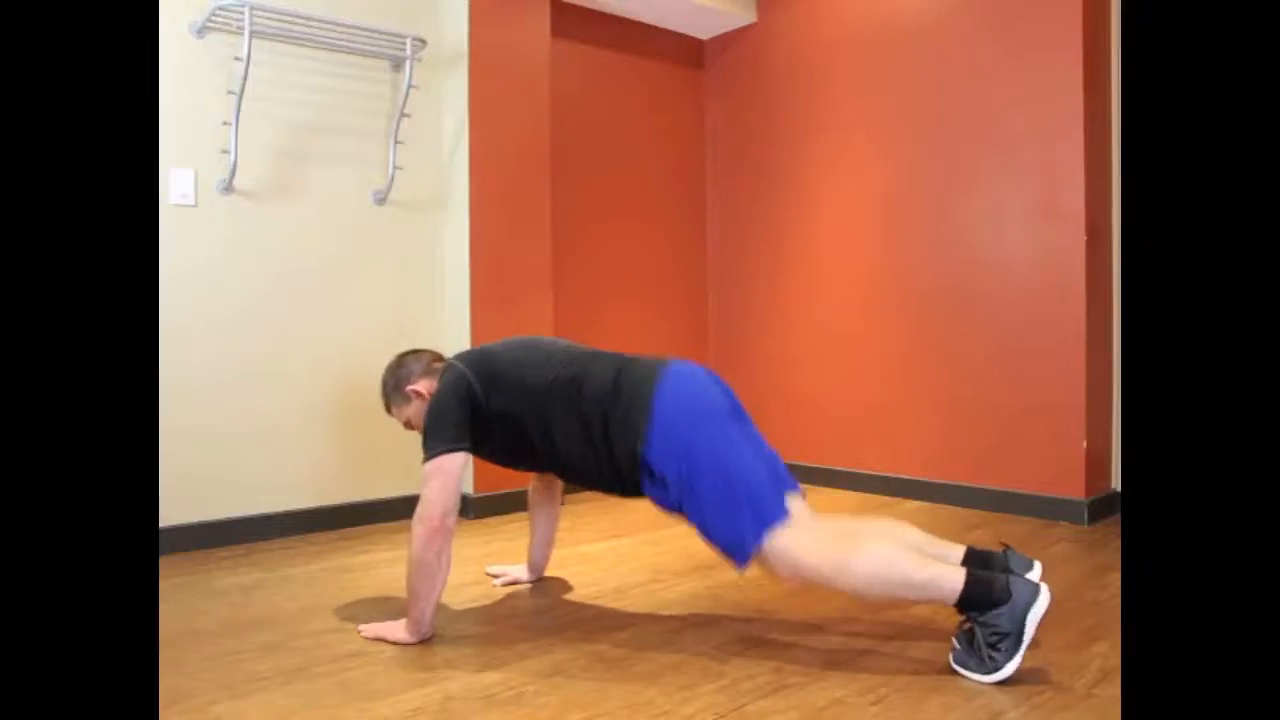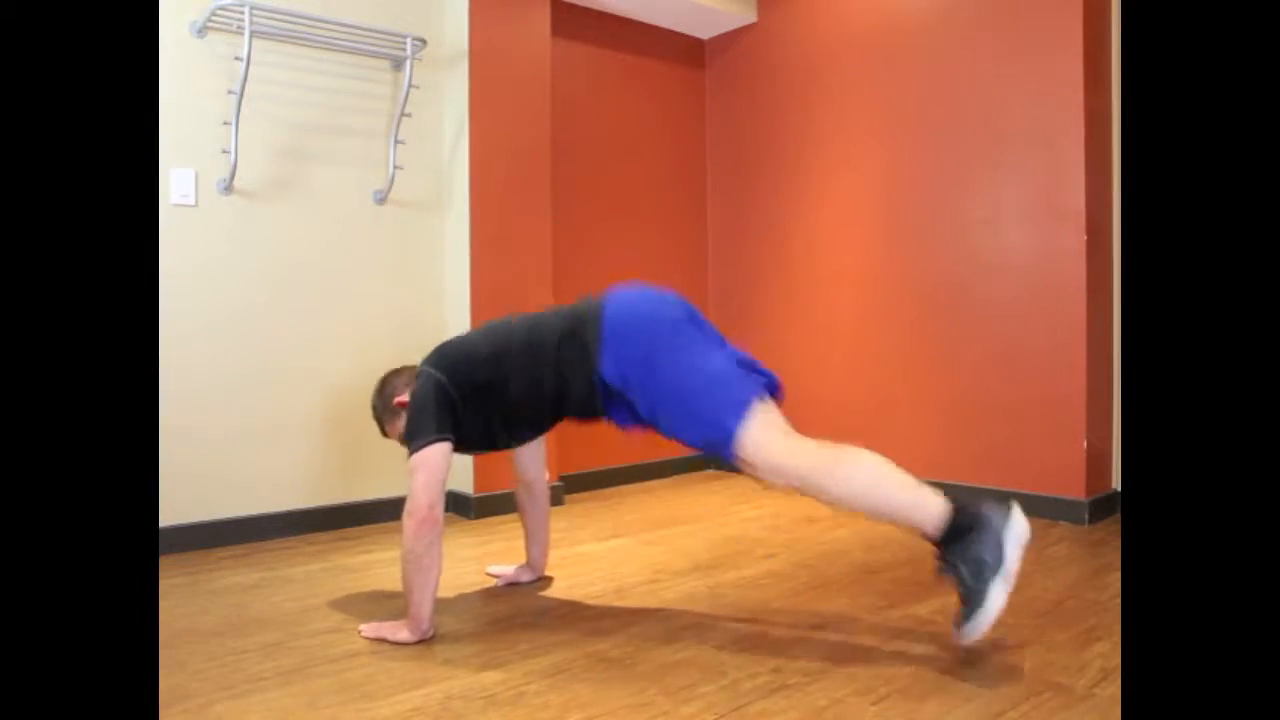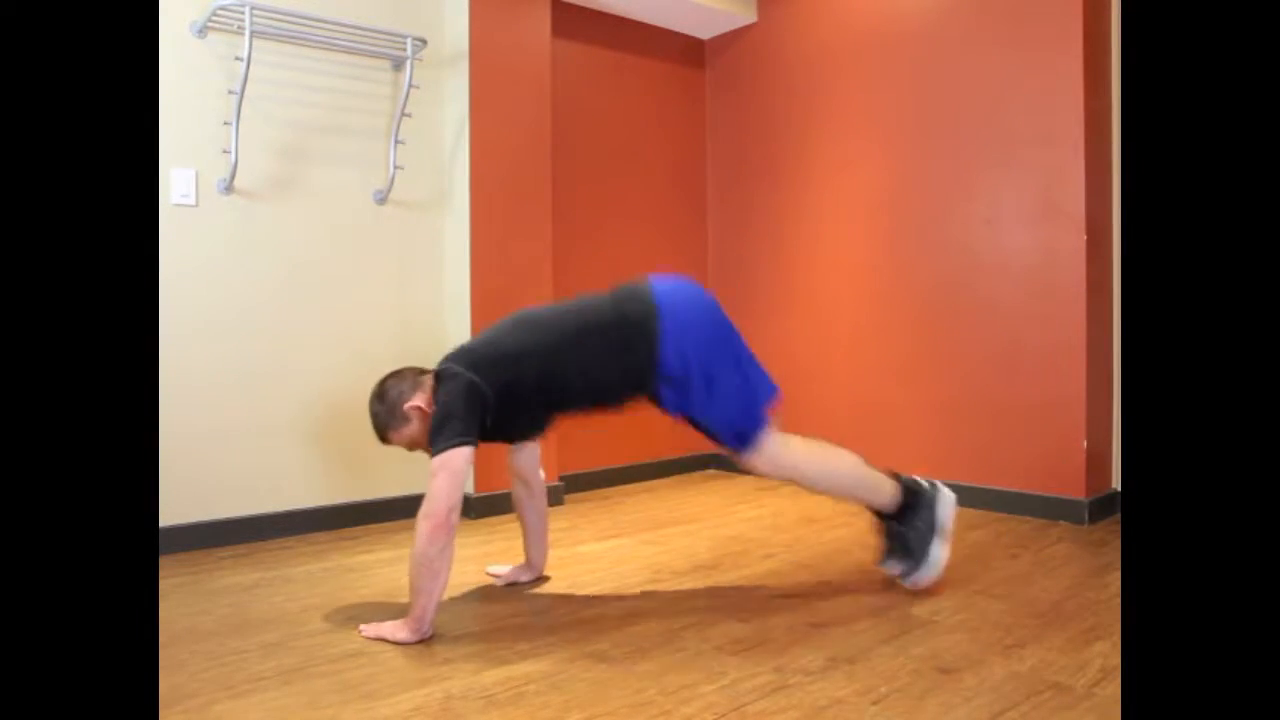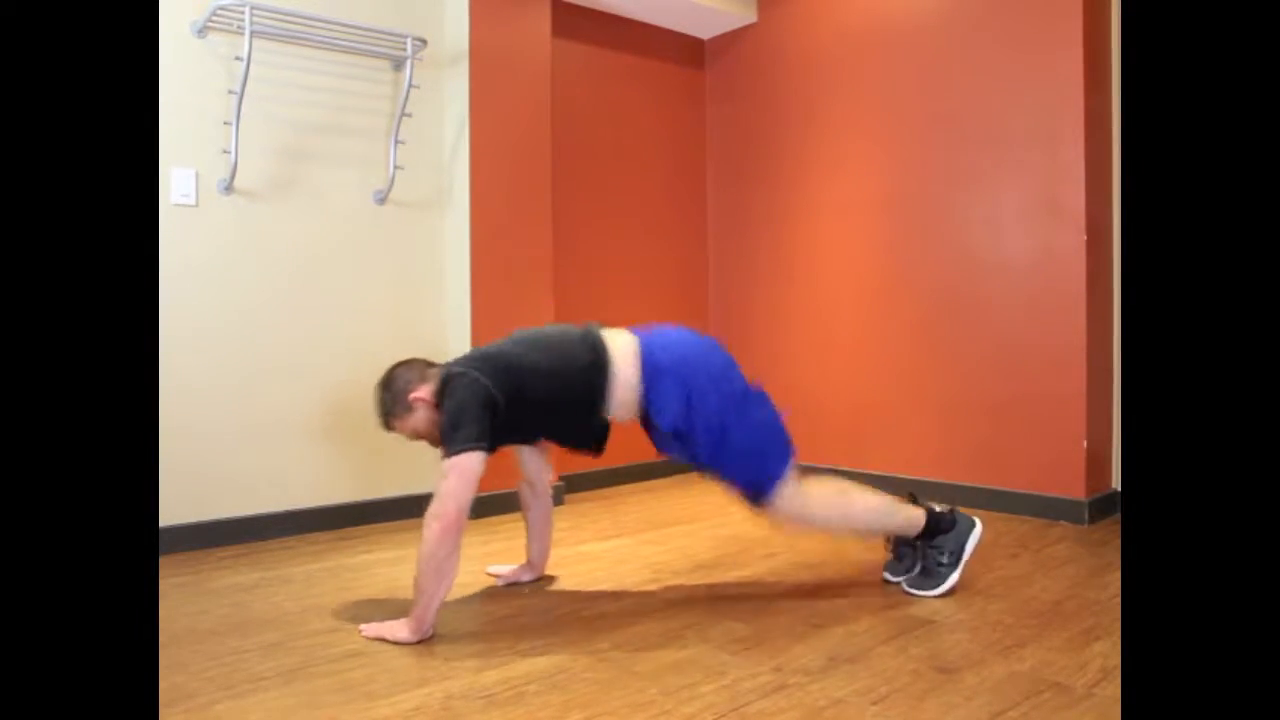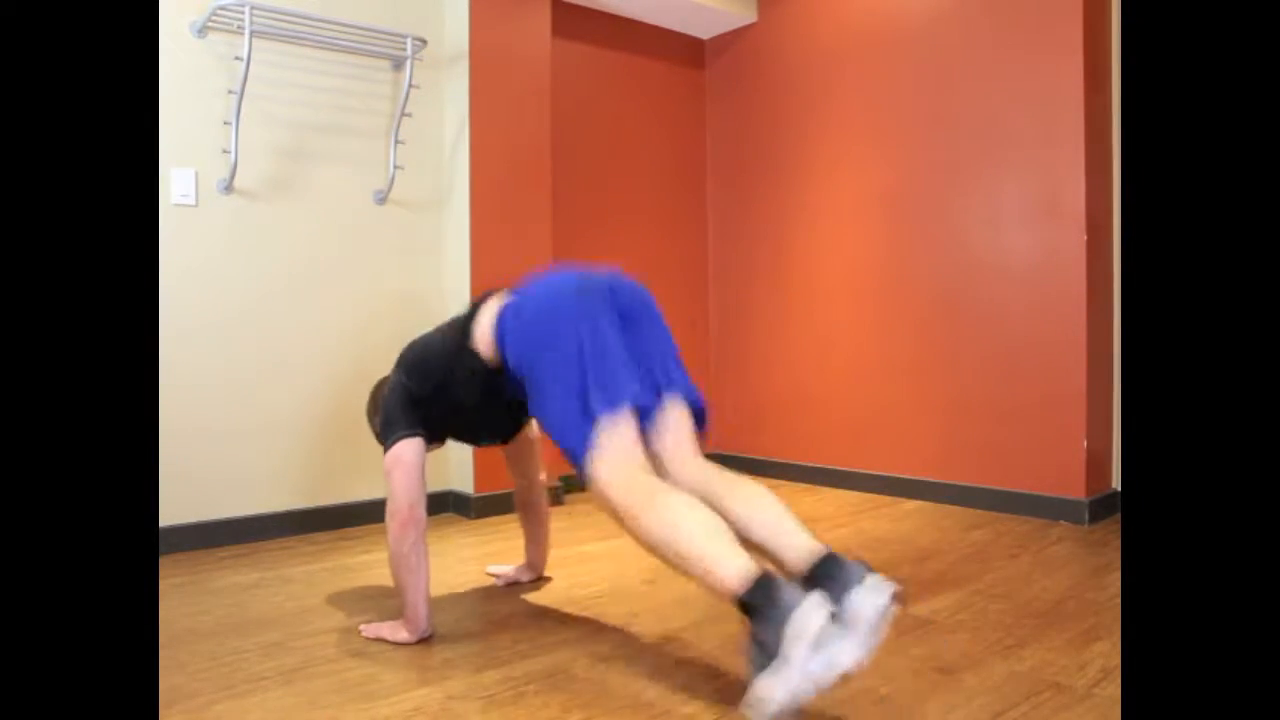
dt=1s
person 1, frame 1
left shoulder: (452, 393)
right shoulder: (495, 380)
left elbow: (434, 520)
right elbow: (546, 465)
left wrist: (416, 623)
right wrist: (534, 567)
left hip: (671, 427)
right hip: (684, 401)
left knee: (796, 551)
right knee: (804, 530)
left ankle: (994, 594)
right ankle: (989, 564)
person 1, frame 2
left shoulder: (433, 391)
right shoulder: (476, 391)
left elbow: (423, 512)
right elbow: (532, 475)
left wrist: (416, 622)
right wrist: (533, 564)
left hip: (633, 339)
right hip: (646, 329)
left knee: (775, 454)
right knee: (774, 448)
left ankle: (969, 531)
right ankle: (970, 528)
person 1, frame 3
left shoulder: (457, 394)
right shoulder: (490, 382)
left elbow: (439, 516)
right elbow: (527, 472)
left wrist: (416, 623)
right wrist: (533, 564)
left hip: (674, 329)
right hip: (668, 326)
left knee: (763, 452)
right knee: (762, 449)
left ankle: (911, 500)
right ankle: (899, 502)
person 1, frame 4
left shoulder: (466, 396)
right shoulder: (491, 392)
left elbow: (446, 520)
right elbow: (536, 470)
left wrist: (416, 622)
right wrist: (534, 563)
left hip: (678, 381)
right hip: (666, 370)
left knee: (788, 499)
right knee: (785, 491)
left ankle: (938, 527)
right ankle: (914, 526)
person 1, frame 5
left shoulder: (403, 394)
left elbow: (404, 511)
right elbow: (526, 469)
left wrist: (414, 621)
right wrist: (532, 565)
left hip: (551, 312)
right hip: (617, 296)
left knee: (627, 486)
right knee: (690, 472)
left ankle: (780, 611)
right ankle: (838, 581)
